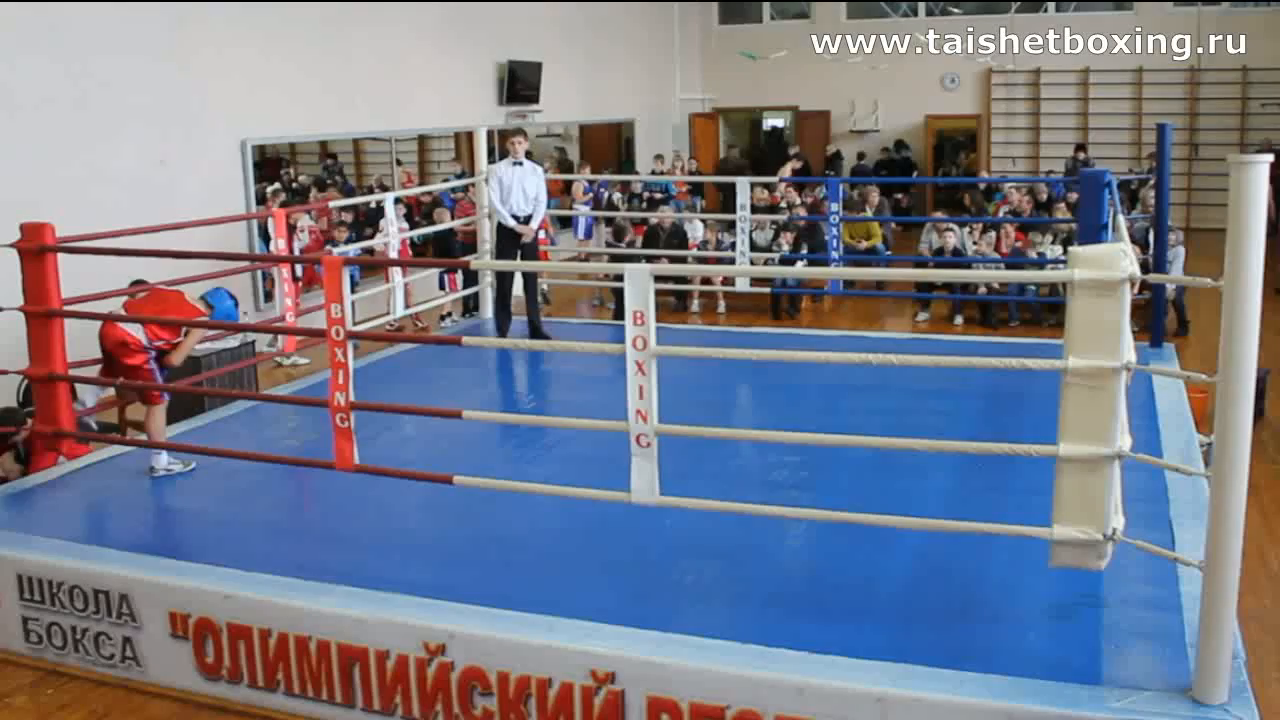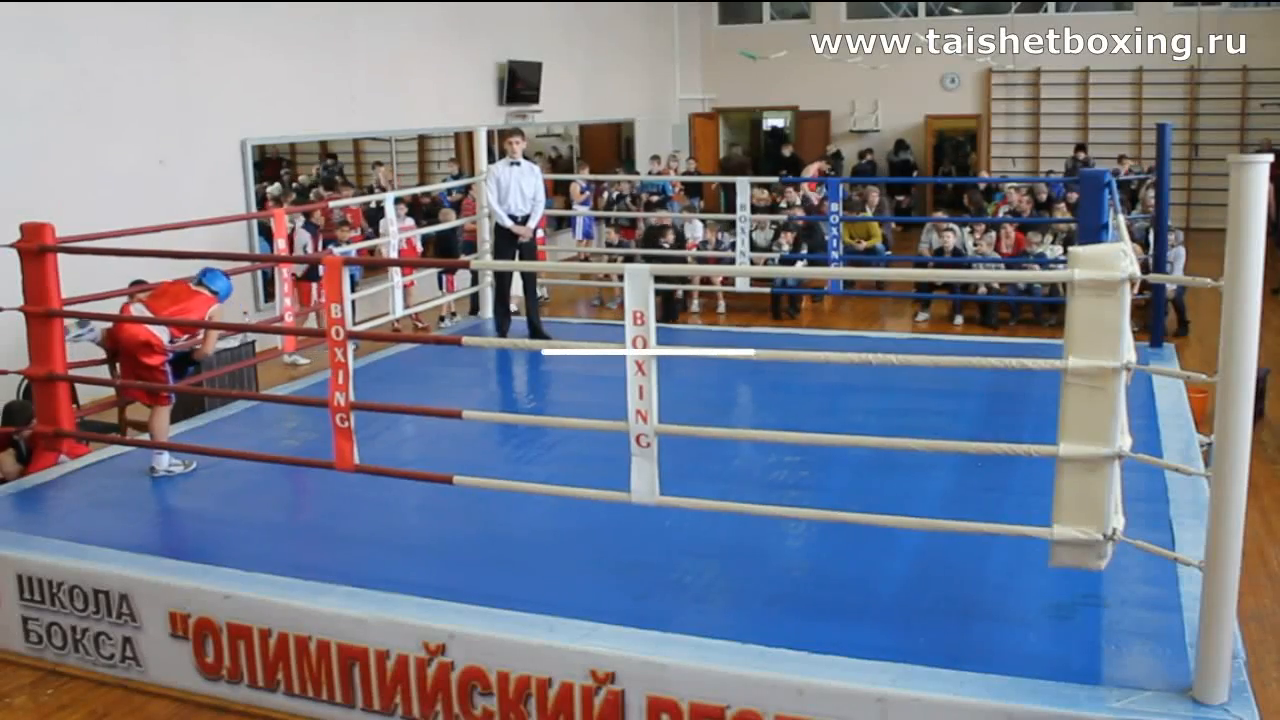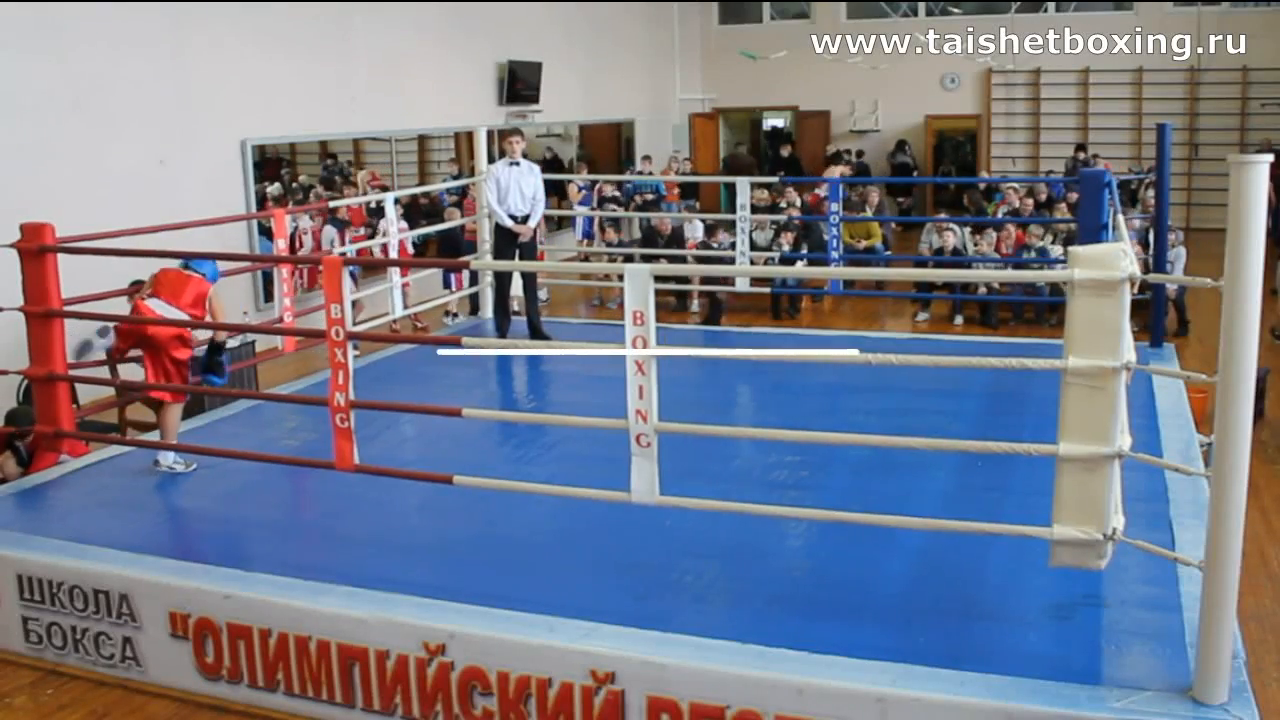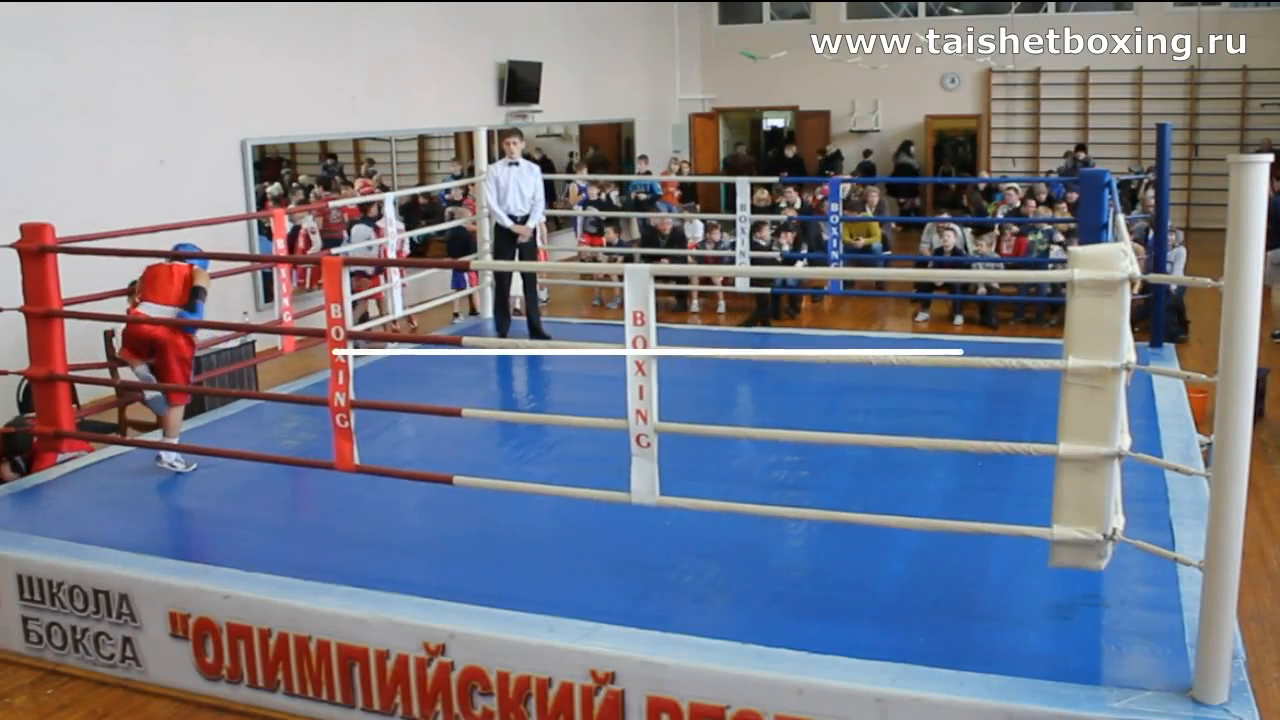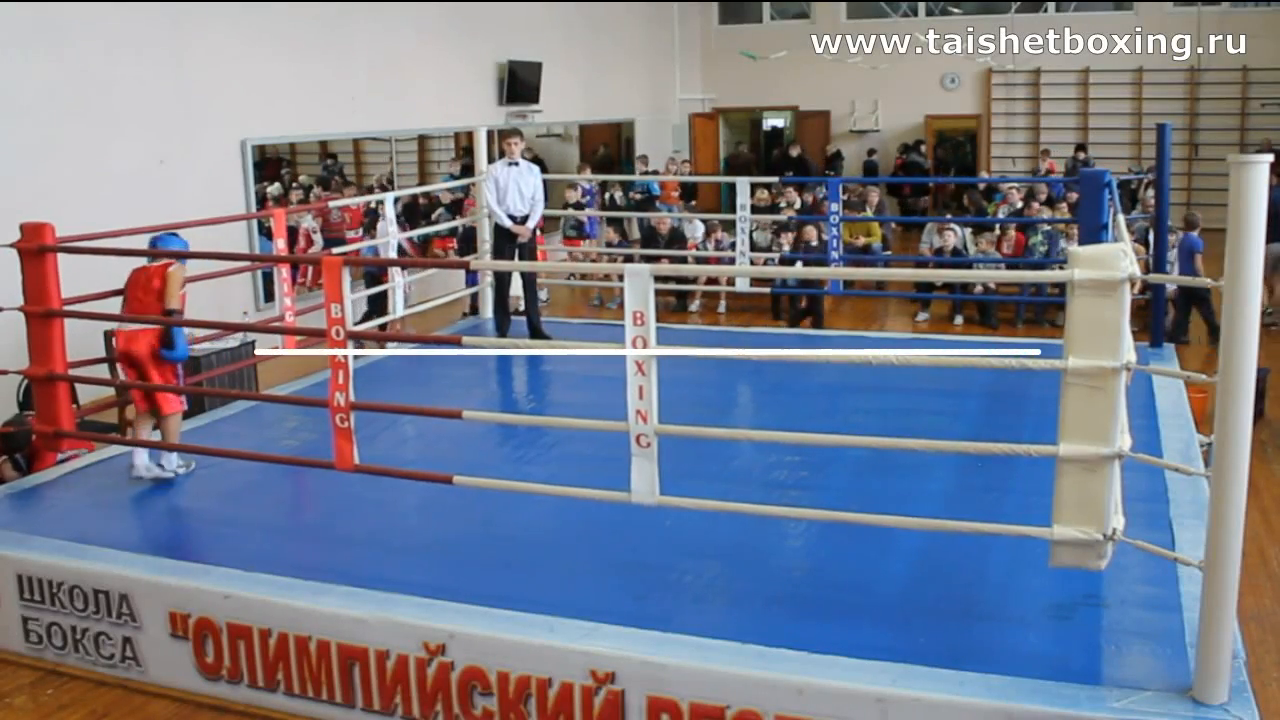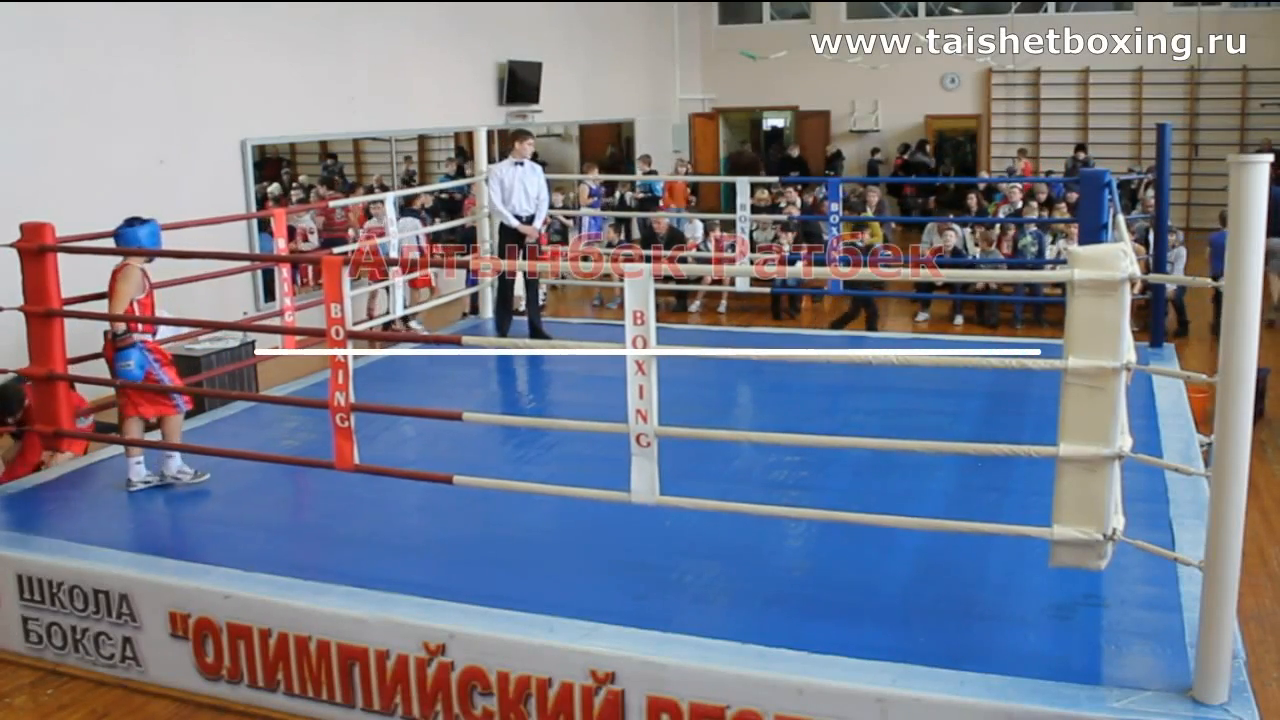
dt=0.4s
person 1, frame 1
left shoulder: (173, 293)
right shoulder: (201, 324)
left elbow: (137, 297)
right elbow: (174, 361)
right wrist: (157, 361)
left hip: (109, 325)
right hip: (129, 341)
left knee: (113, 369)
right knee: (156, 400)
right ankle: (160, 462)
person 1, frame 2
left shoulder: (175, 284)
right shoulder: (214, 307)
left elbow: (143, 301)
right elbow: (207, 350)
left hip: (128, 319)
right hip: (150, 339)
left knee: (114, 344)
right knee: (162, 402)
right ankle: (160, 462)
person 1, frame 3
left shoulder: (162, 274)
right shoulder: (207, 288)
left elbow: (140, 297)
right wrist: (216, 355)
left hip: (145, 316)
right hip: (173, 332)
left knee: (119, 346)
right knee: (174, 397)
left ankle: (104, 337)
right ankle: (166, 457)
person 1, frame 4
left shoulder: (151, 270)
right shoulder: (195, 270)
left elbow: (137, 300)
right elbow: (201, 281)
right wrist: (196, 300)
left hip: (141, 319)
right hip: (173, 328)
left knee: (132, 351)
right knee: (177, 395)
left ankle: (149, 384)
right ankle: (169, 454)
person 1, frame 5
left shoulder: (135, 274)
right shoulder: (174, 268)
right elbow: (172, 296)
right wrist: (175, 326)
left hip: (126, 338)
right hip: (154, 337)
left knee: (147, 402)
right knee: (171, 401)
left ankle: (141, 461)
right ankle: (170, 462)
person 1, frame 6
left shoulder: (123, 271)
right shoulder: (132, 272)
right elbow: (116, 311)
right wrist: (125, 345)
left hip: (129, 346)
right hip: (135, 347)
left knee: (133, 410)
right knee: (174, 400)
left ankle: (136, 474)
right ankle: (173, 466)
person 2, frame 1
left shoulder: (536, 170)
right shoulder: (498, 170)
left elbow: (542, 201)
right elbow: (495, 202)
left wrist: (532, 227)
right wrist: (515, 225)
left hip: (530, 225)
right hip: (507, 226)
left knee: (531, 278)
right knee: (504, 279)
left ankle: (535, 328)
right ankle: (502, 329)
person 2, frame 2
left shoulder: (534, 170)
right shoulder: (495, 170)
left elbow: (540, 201)
right elbow: (492, 203)
left wrist: (529, 227)
right wrist: (512, 226)
left hip: (527, 225)
right hip: (505, 226)
left knee: (530, 278)
right knee: (502, 279)
left ankle: (535, 328)
right ankle: (502, 330)
person 2, frame 3
left shoulder: (533, 169)
right shoulder: (495, 170)
left elbow: (539, 201)
right elbow: (492, 203)
left wrist: (530, 226)
right wrist: (512, 225)
left hip: (528, 225)
right hip: (504, 226)
left knee: (530, 278)
right knee: (502, 279)
left ankle: (535, 328)
right ankle: (502, 330)
person 2, frame 4
left shoulder: (533, 169)
right shoulder: (495, 171)
left elbow: (539, 201)
right elbow: (492, 203)
left wrist: (529, 226)
right wrist: (512, 226)
left hip: (527, 225)
right hip: (504, 226)
left knee: (530, 278)
right knee: (502, 279)
left ankle: (535, 328)
right ankle: (502, 330)
person 2, frame 5
left shoulder: (533, 170)
right shoulder: (494, 171)
left elbow: (539, 201)
right elbow: (492, 204)
left wrist: (528, 226)
right wrist: (512, 226)
left hip: (527, 225)
right hip: (504, 227)
left knee: (530, 278)
right knee: (502, 279)
left ankle: (535, 328)
right ankle: (502, 330)
person 2, frame 6
left shoulder: (536, 169)
right shoulder: (498, 170)
left elbow: (543, 200)
right elbow: (496, 204)
left wrist: (535, 226)
right wrist: (519, 226)
left hip: (532, 224)
right hip: (510, 226)
left knee: (532, 277)
right knee: (506, 278)
left ankle: (535, 327)
right ankle: (502, 330)
